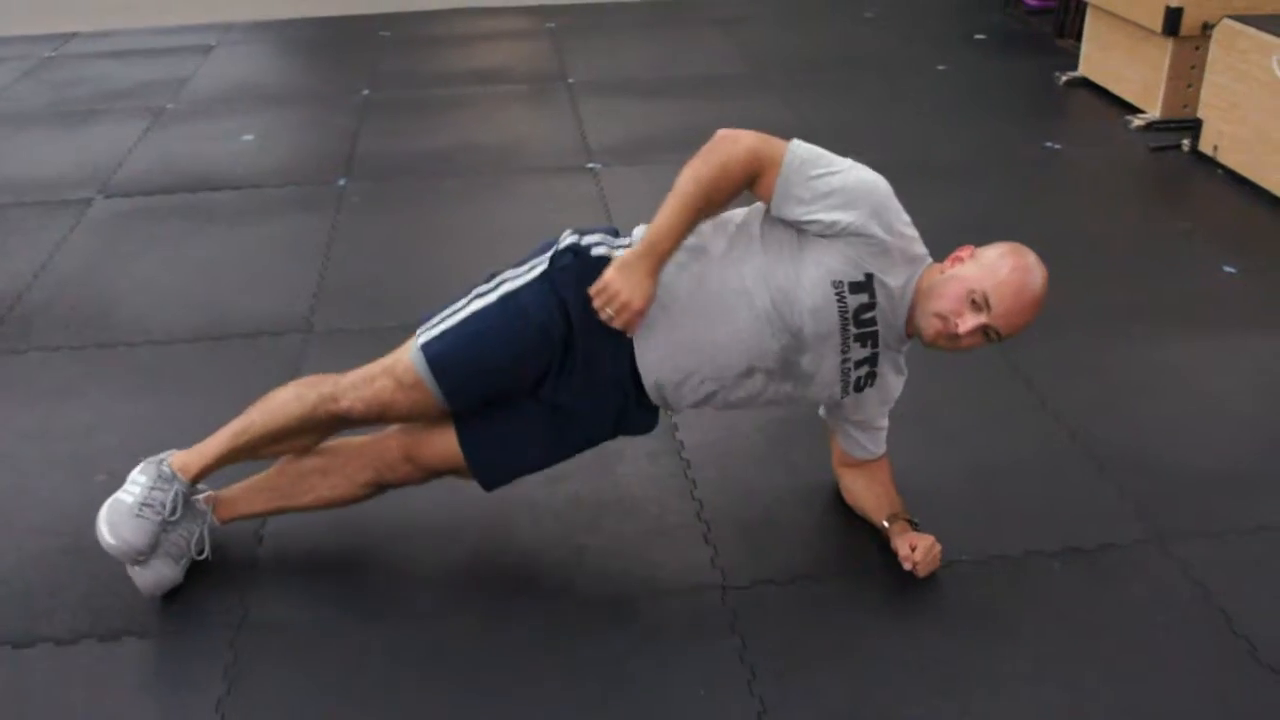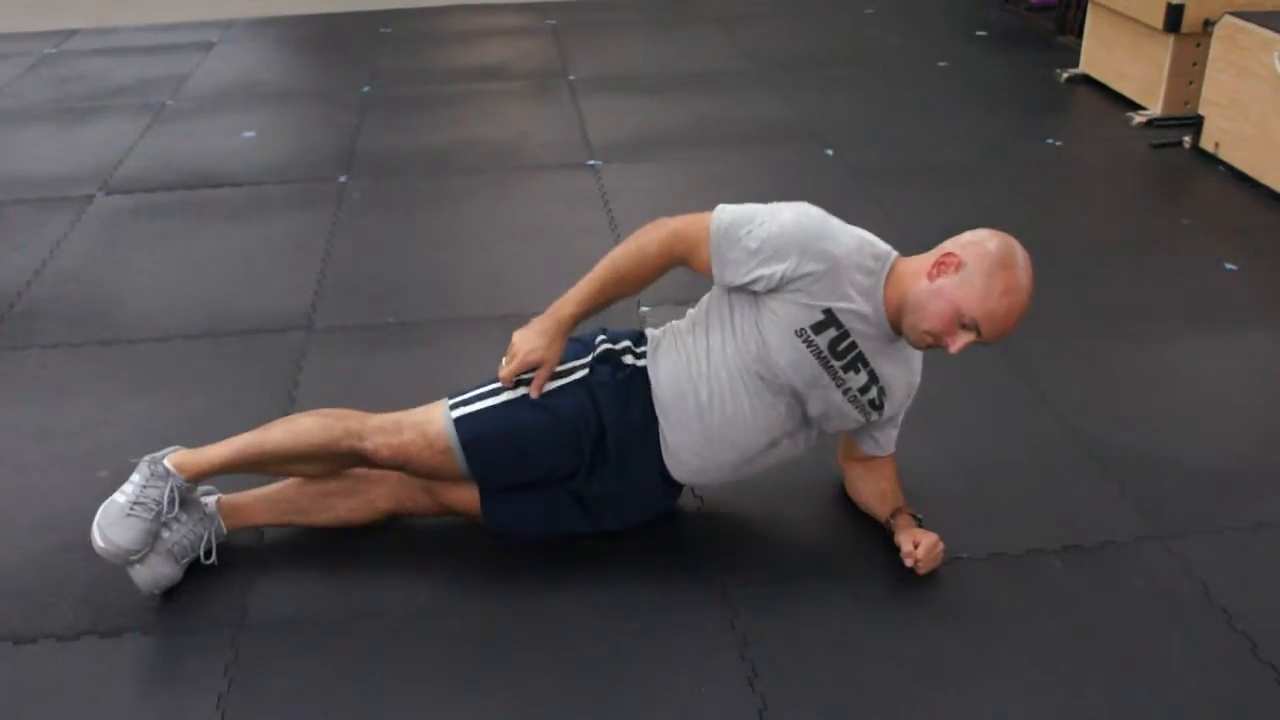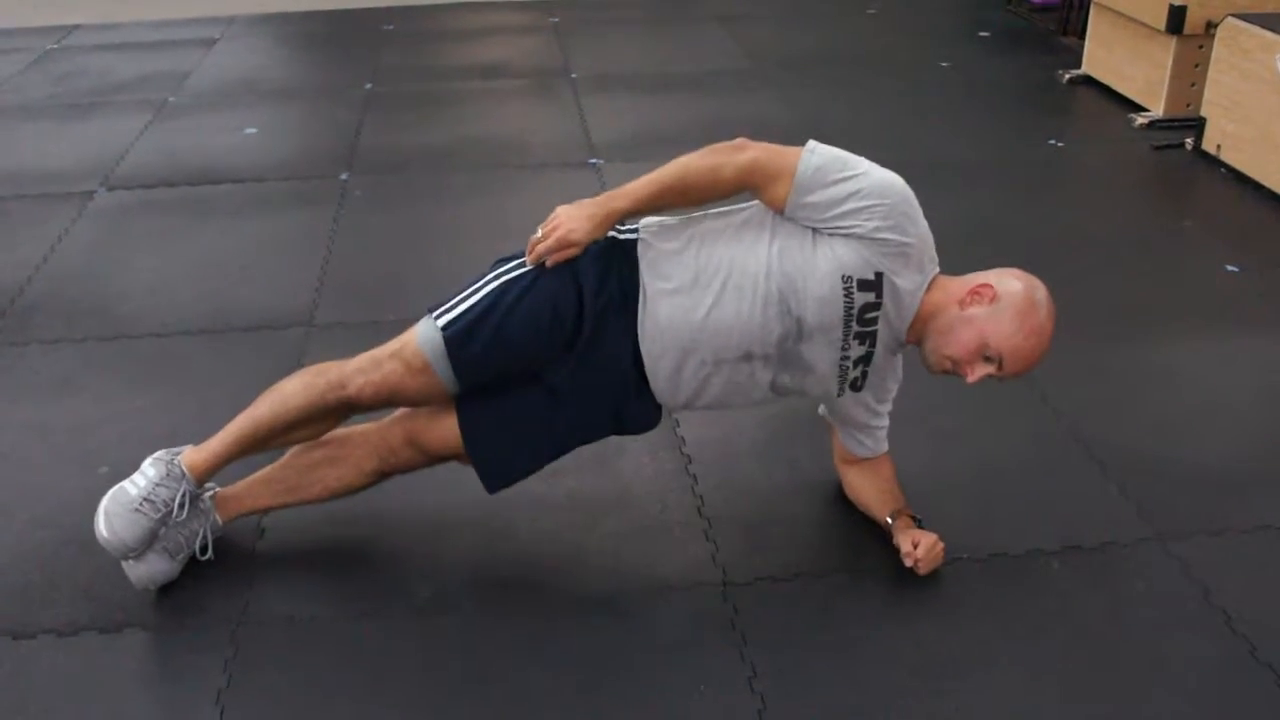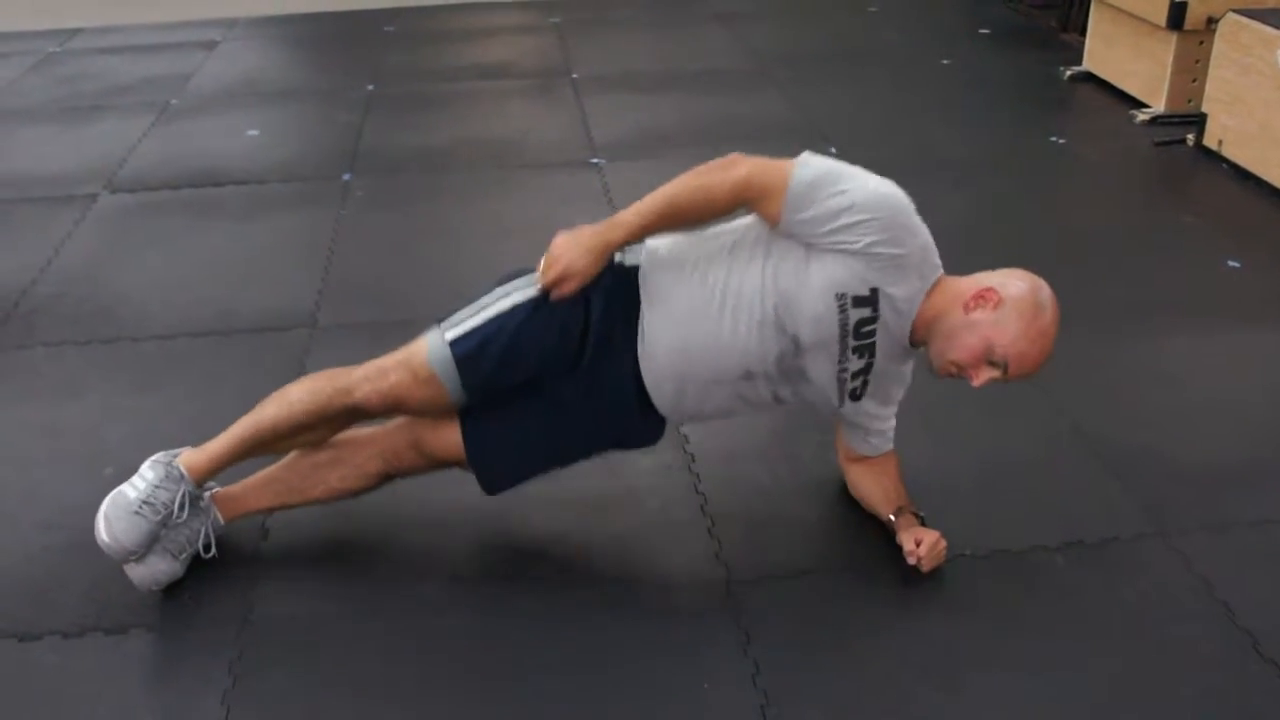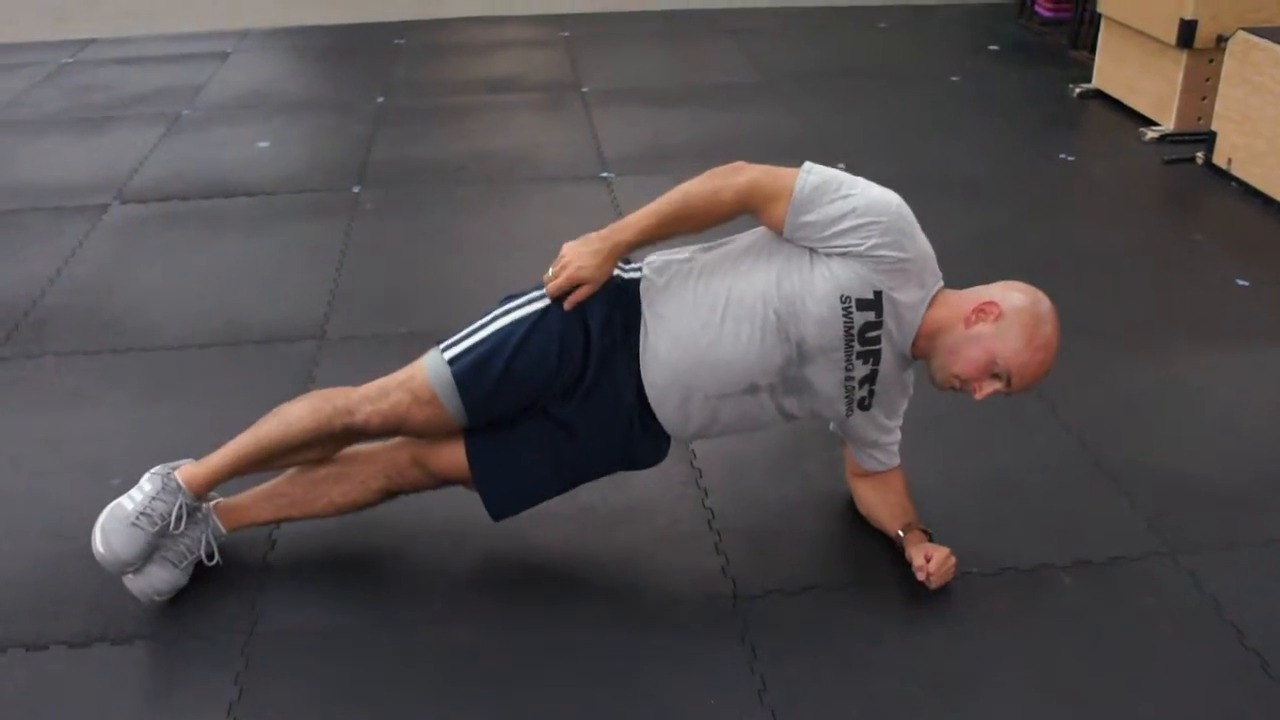
dt=1s
person 1, frame 1
left shoulder: (878, 371)
right shoulder: (871, 214)
left elbow: (857, 462)
right elbow: (738, 148)
left wrist: (900, 528)
right wrist: (647, 253)
left hip: (616, 393)
right hip: (585, 304)
left knee: (408, 458)
right knee: (368, 397)
left ankle: (205, 516)
right ankle: (183, 472)
person 1, frame 2
left shoulder: (898, 378)
right shoulder: (820, 249)
left elbow: (865, 462)
right elbow: (673, 236)
left wrist: (906, 525)
right wrist: (553, 320)
left hip: (641, 482)
right hip: (619, 396)
left knee: (421, 491)
right knee: (392, 441)
left ankle: (209, 519)
right ankle: (180, 471)
person 1, frame 3
left shoulder: (877, 368)
right shoulder: (890, 215)
left elbow: (859, 457)
right elbow: (745, 160)
left wrist: (903, 525)
right wrist: (602, 206)
left hip: (620, 388)
right hip: (602, 289)
left knee: (414, 440)
right knee: (376, 381)
left ankle: (208, 514)
right ankle: (188, 471)
person 1, frame 4
left shoulder: (887, 371)
right shoulder: (887, 226)
left elbow: (864, 453)
right elbow: (741, 177)
left wrist: (905, 521)
right wrist: (608, 233)
left hip: (626, 403)
right hip: (604, 308)
left knee: (416, 446)
right knee: (384, 389)
left ankle: (214, 513)
right ankle: (188, 472)
person 1, frame 5
left shoulder: (887, 386)
right shoulder: (887, 233)
left elbow: (870, 470)
right elbow: (744, 182)
left wrist: (914, 536)
right wrist: (608, 239)
left hip: (632, 424)
right hip: (610, 328)
left knee: (421, 466)
right knee: (389, 409)
left ankle: (209, 526)
right ankle: (186, 484)
